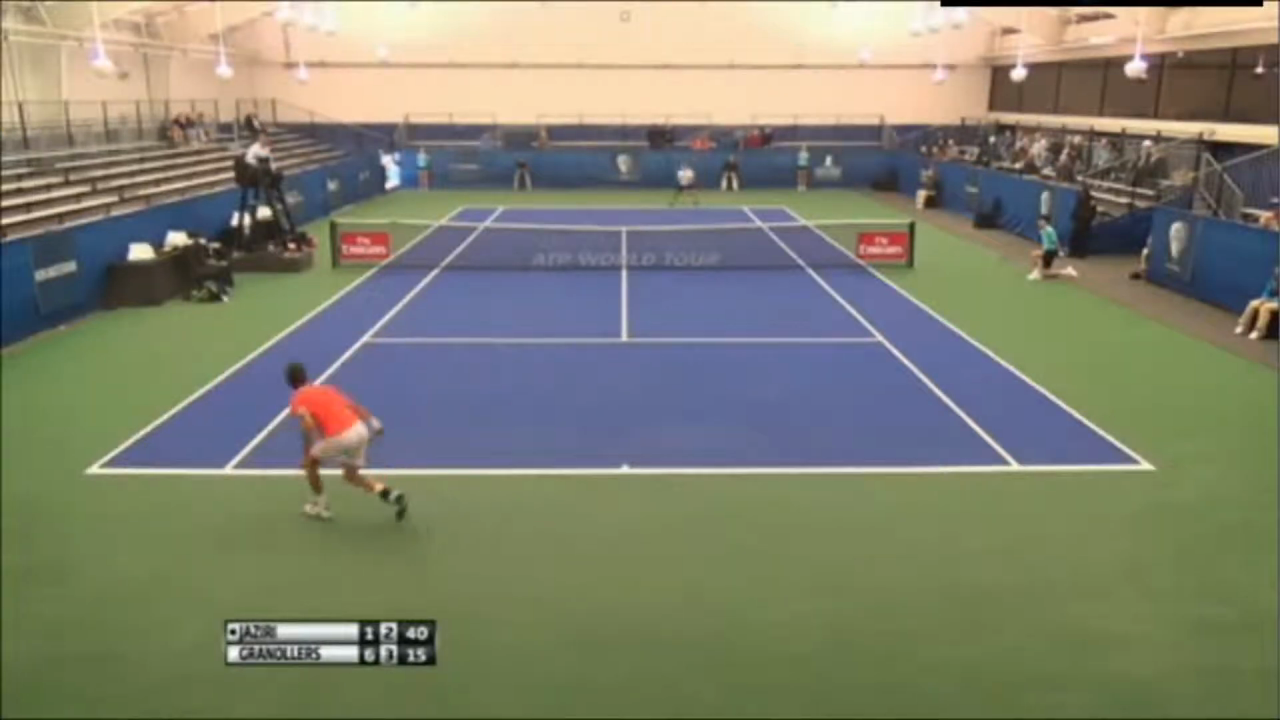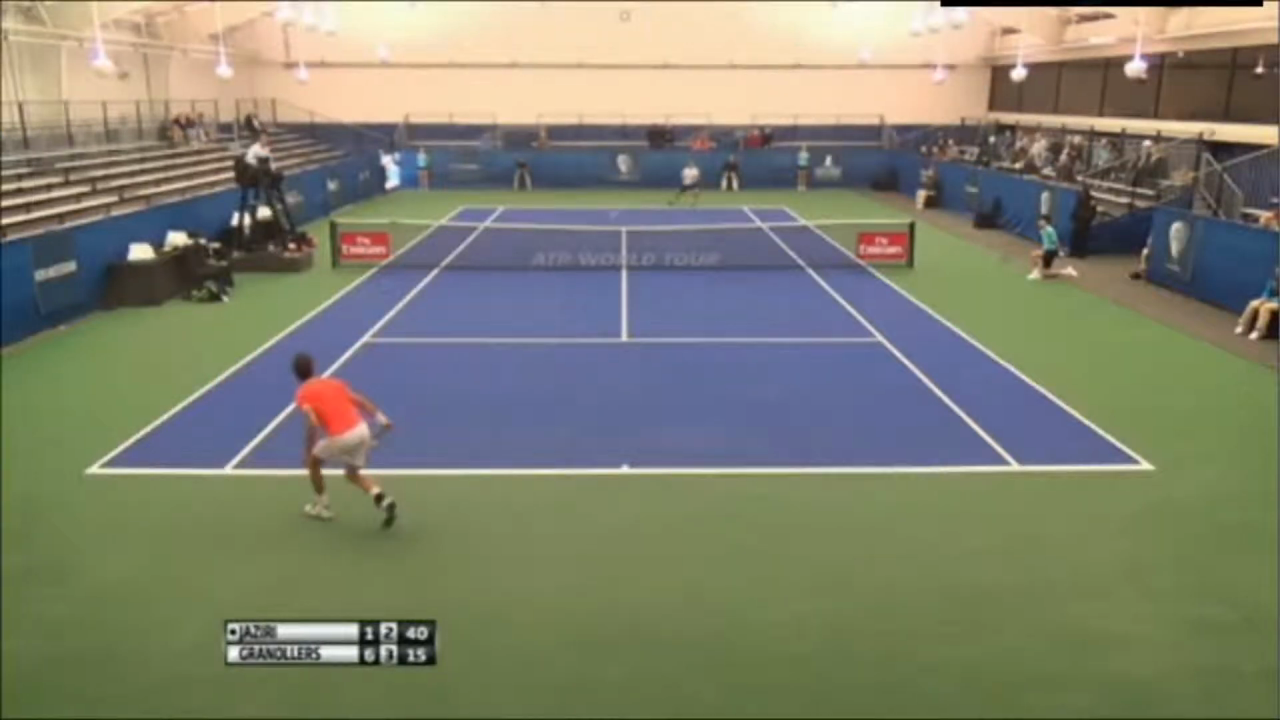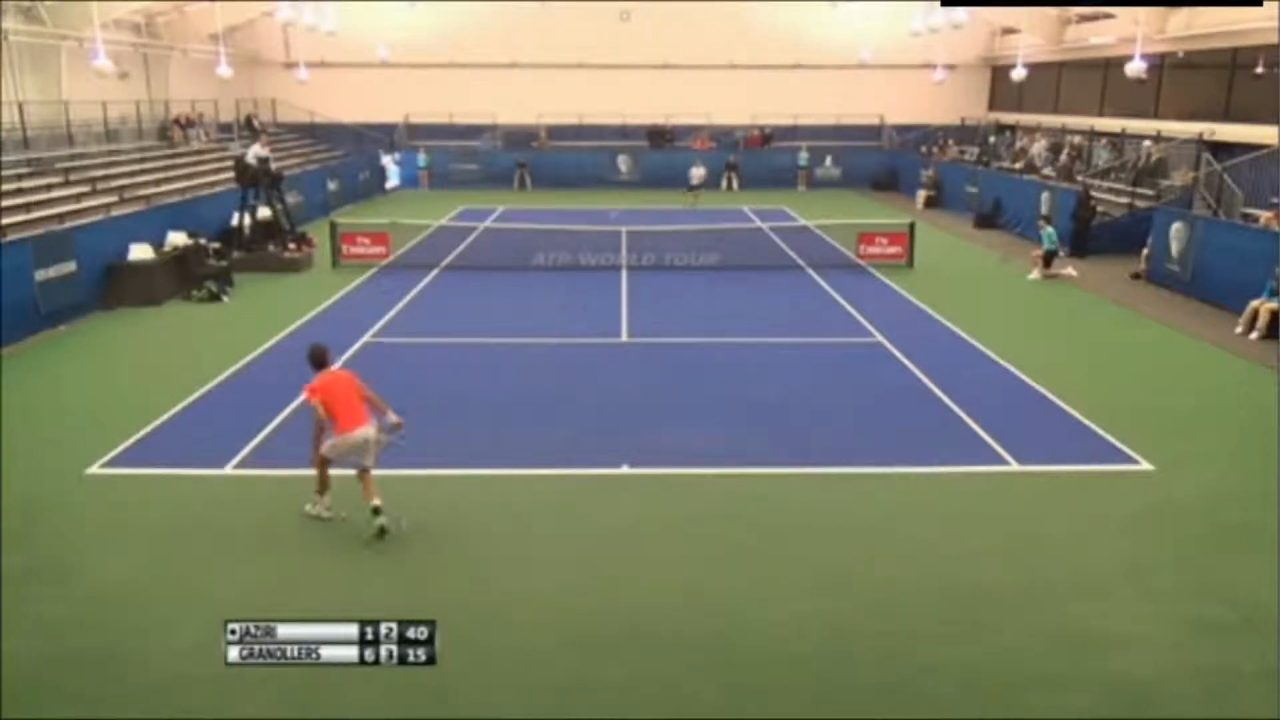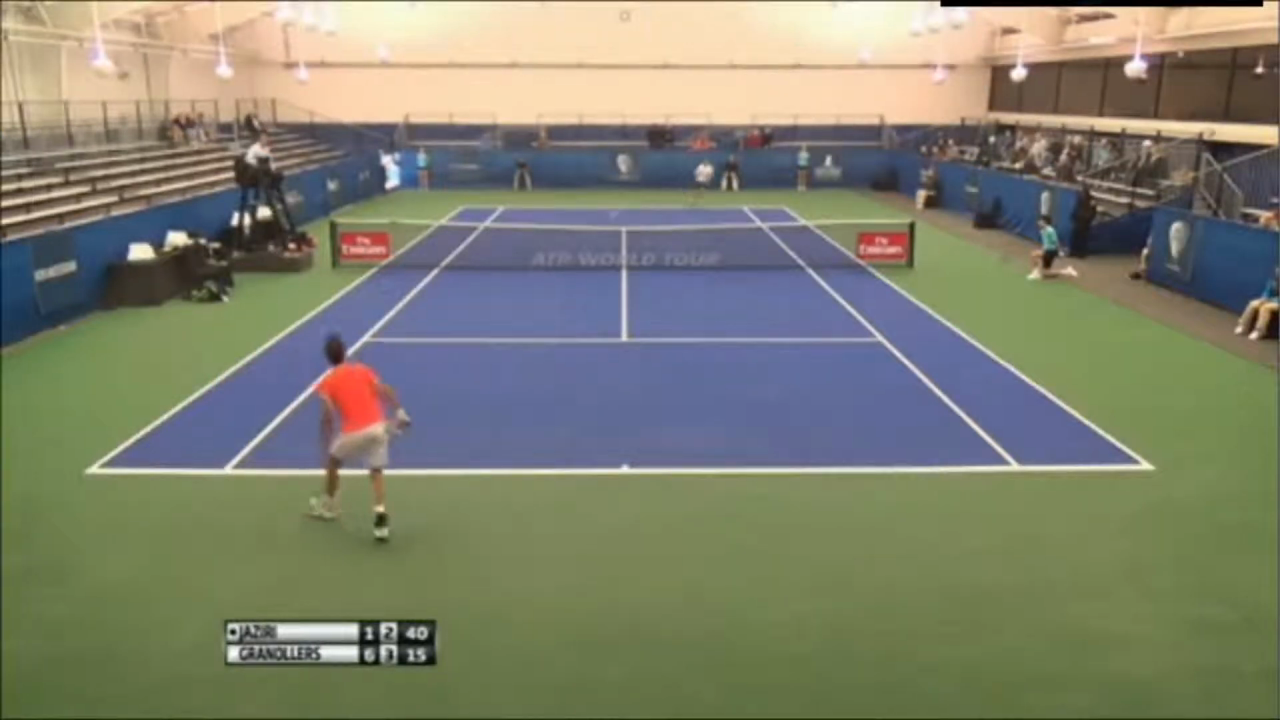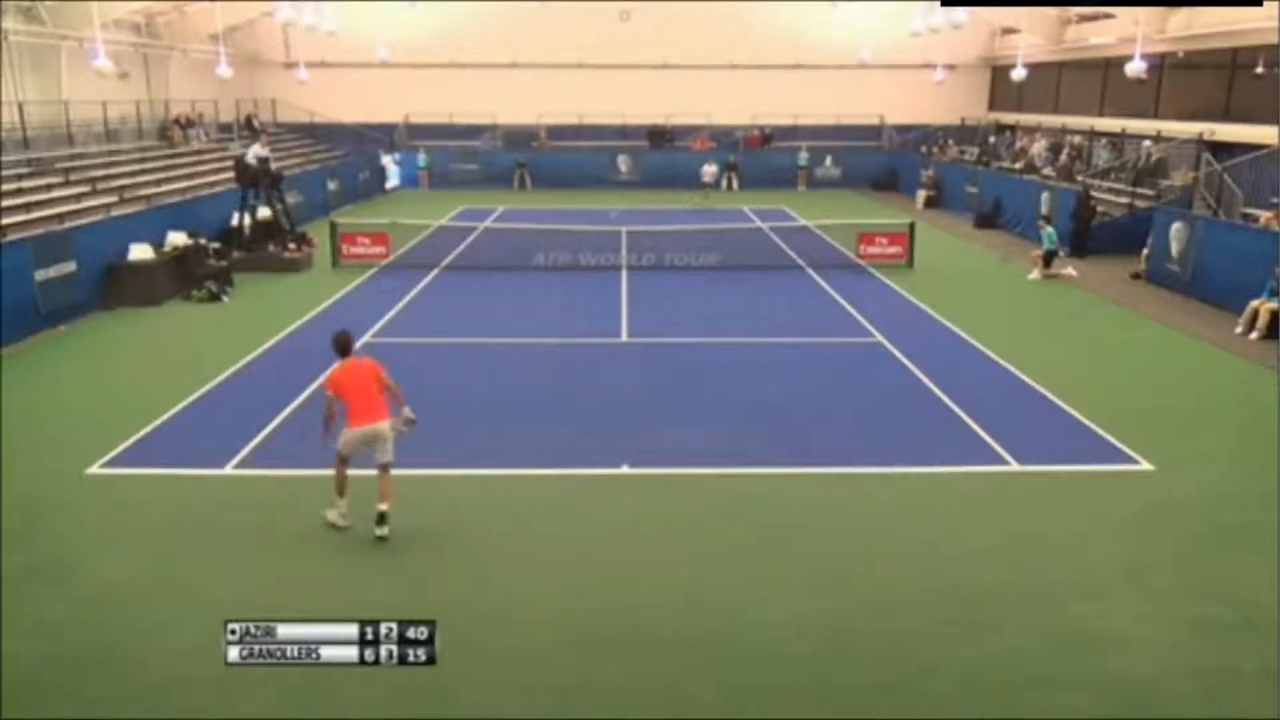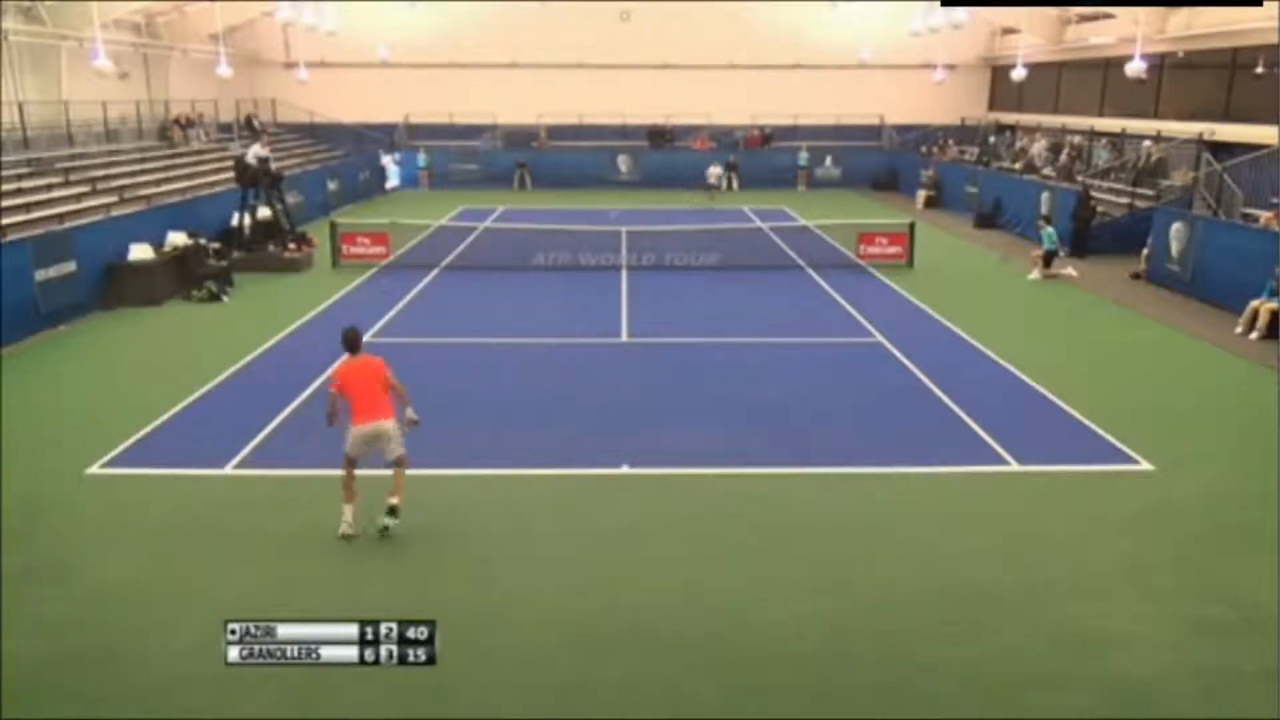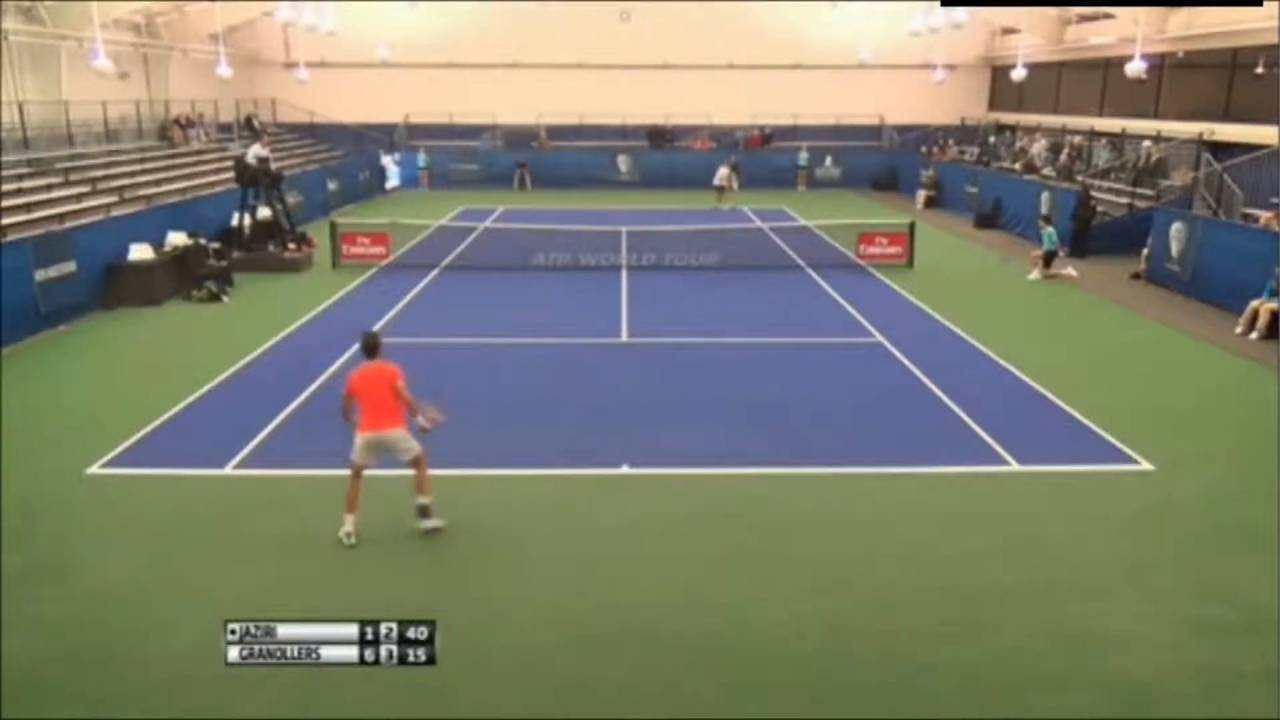
dt=0.1s
person 1, frame 1
left shoulder: (297, 399)
right shoulder: (325, 388)
left elbow: (309, 425)
right elbow: (353, 405)
left wrist: (307, 454)
right wrist: (373, 422)
left hip: (340, 436)
right hip: (359, 429)
left knee: (311, 463)
right knee: (351, 475)
left ankle: (320, 506)
right ankle: (389, 494)
person 1, frame 2
left shoulder: (303, 394)
right shoulder: (333, 382)
left elbow: (313, 424)
right elbow: (359, 401)
left wrist: (308, 452)
right wrist: (380, 417)
left hip: (340, 436)
right hip: (361, 429)
left knee: (314, 463)
right knee: (353, 474)
left ankle: (321, 505)
right ankle: (381, 499)
person 1, frame 3
left shoulder: (314, 386)
right shoulder: (346, 375)
left elbow: (321, 420)
right elbow: (371, 397)
left wrist: (316, 448)
right wrist: (390, 416)
left hip: (347, 434)
right hip: (368, 429)
left knee: (322, 462)
right knee: (364, 474)
left ankle: (322, 506)
right ankle: (377, 513)
person 1, frame 4
left shoulder: (327, 382)
right shoulder: (362, 370)
left elbow: (328, 416)
right elbow: (386, 392)
left wrist: (325, 441)
right wrist: (400, 412)
left hip: (353, 432)
right hip: (377, 427)
left knee: (333, 464)
right knee: (377, 474)
left ankle: (325, 506)
right ankle: (380, 522)
person 1, frame 5
left shoulder: (333, 377)
right shoulder: (370, 363)
left elbow: (330, 412)
right elbow: (391, 388)
left wrist: (327, 429)
right wrist: (405, 410)
left hip: (357, 428)
right hip: (382, 424)
left knee: (341, 463)
right knee: (384, 471)
left ankle: (340, 513)
right ankle: (382, 520)
person 1, frame 6
left shoulder: (340, 372)
right shoulder: (377, 362)
left elbow: (332, 407)
right elbow: (396, 387)
left wrist: (331, 420)
right wrist: (408, 410)
left hip: (359, 426)
right hip: (386, 423)
left knee: (349, 468)
right knee: (400, 465)
left ankle: (348, 521)
right ankle: (391, 512)
person 1, frame 7
left shoulder: (353, 376)
right shoulder: (392, 370)
left elbow: (346, 411)
right elbow: (406, 398)
left wrist: (354, 422)
right wrist: (420, 419)
left hip: (366, 433)
right hip: (394, 430)
left knee: (356, 476)
right knee: (420, 462)
left ankle: (348, 529)
right ankle: (425, 516)
